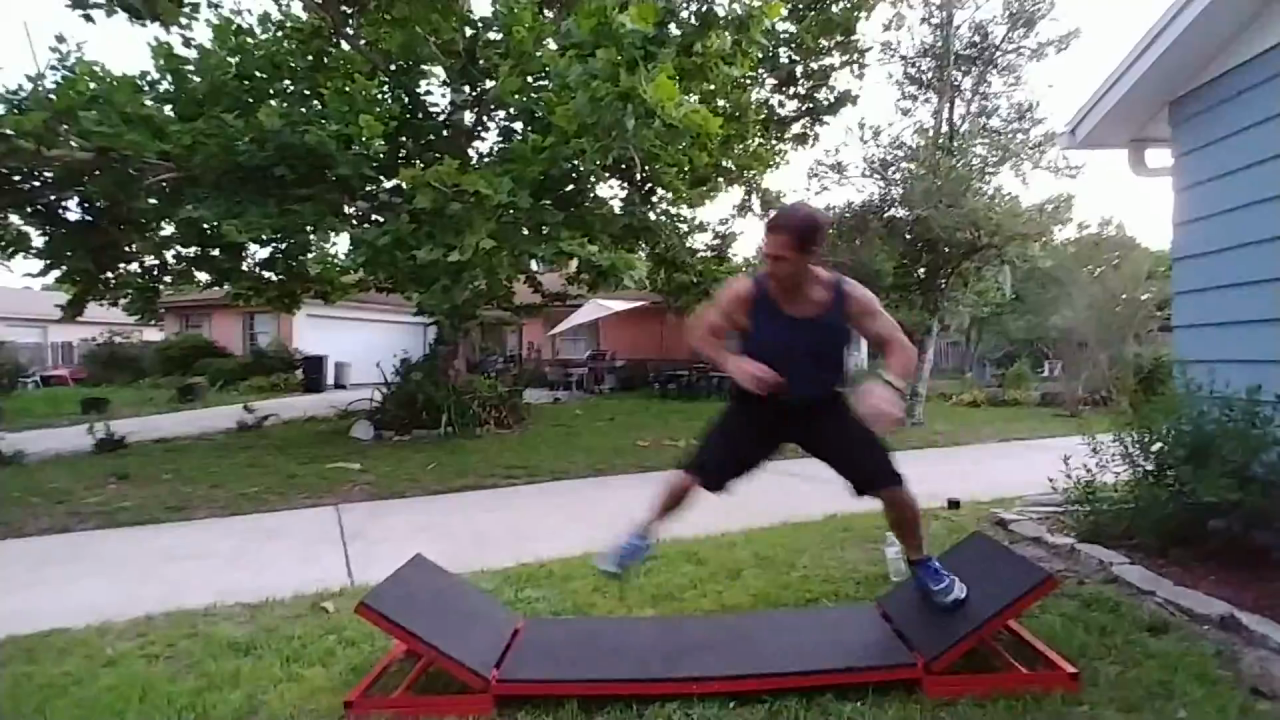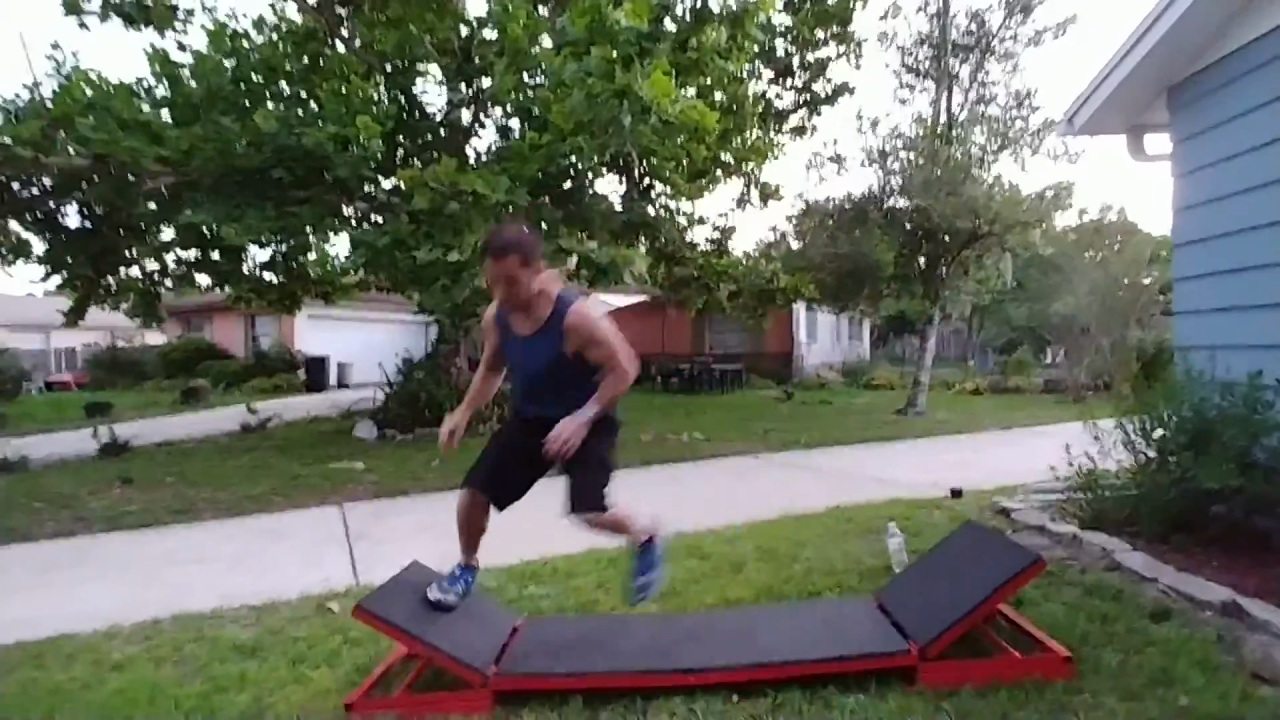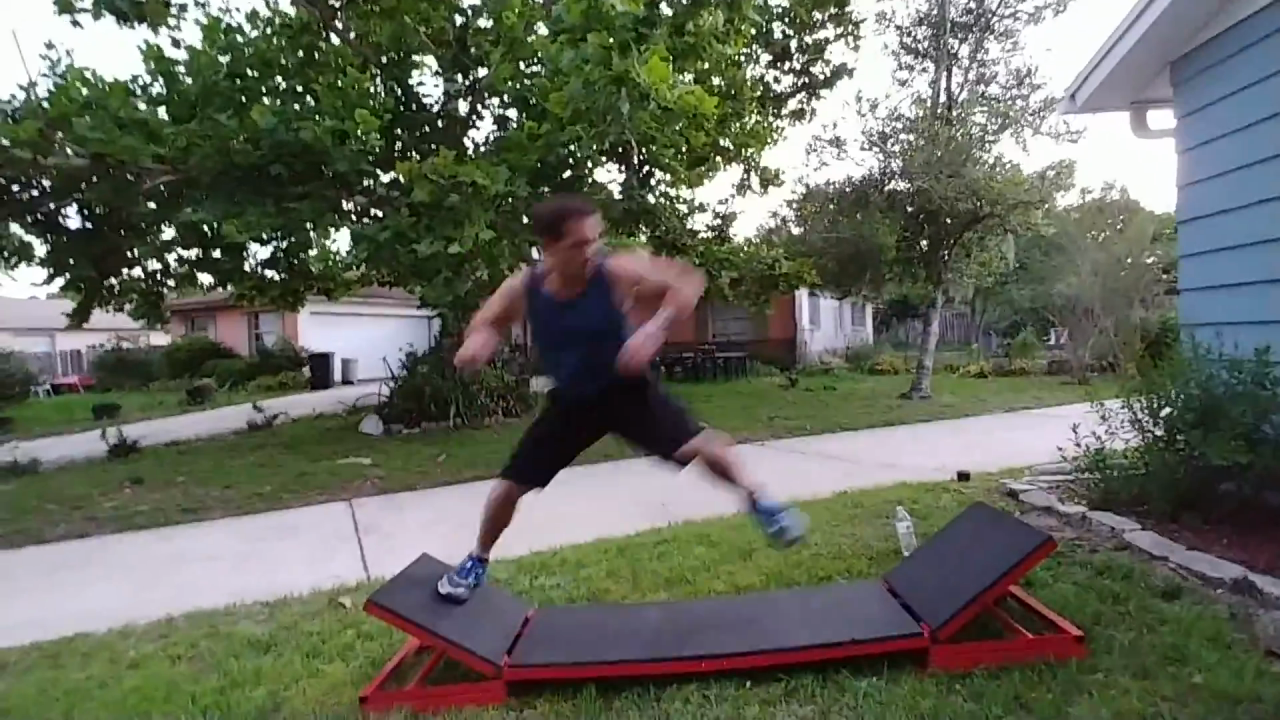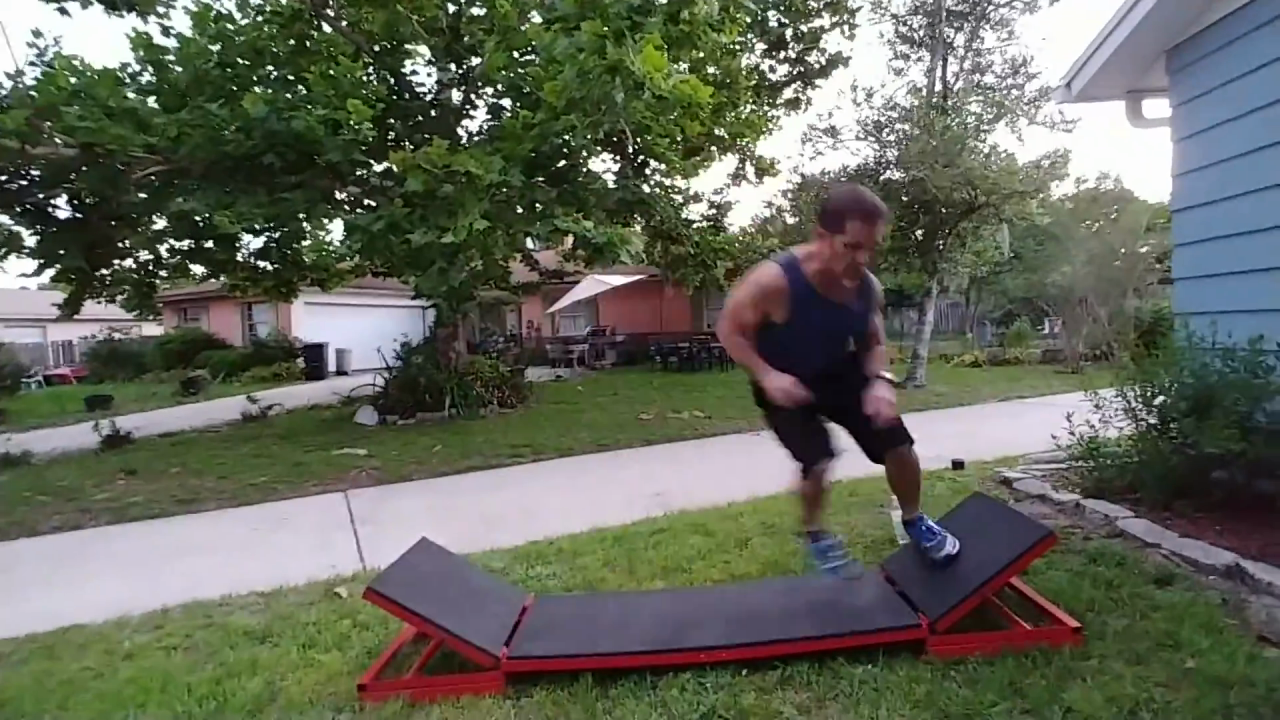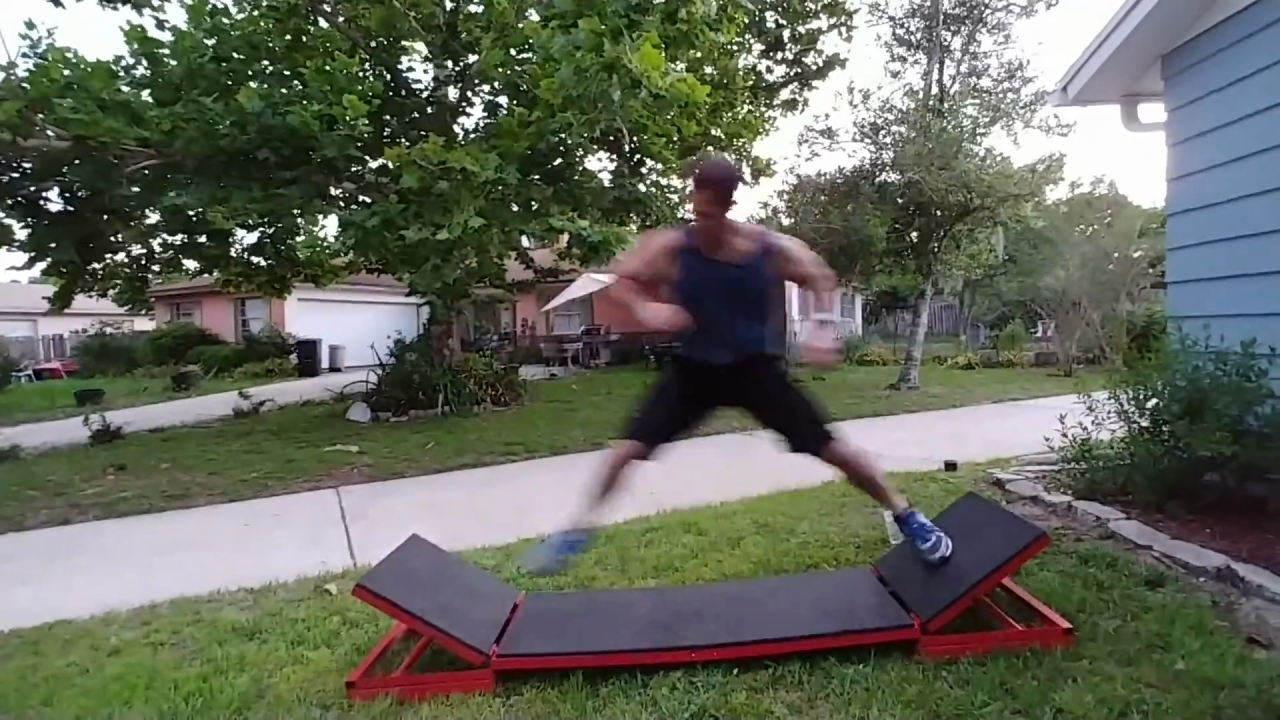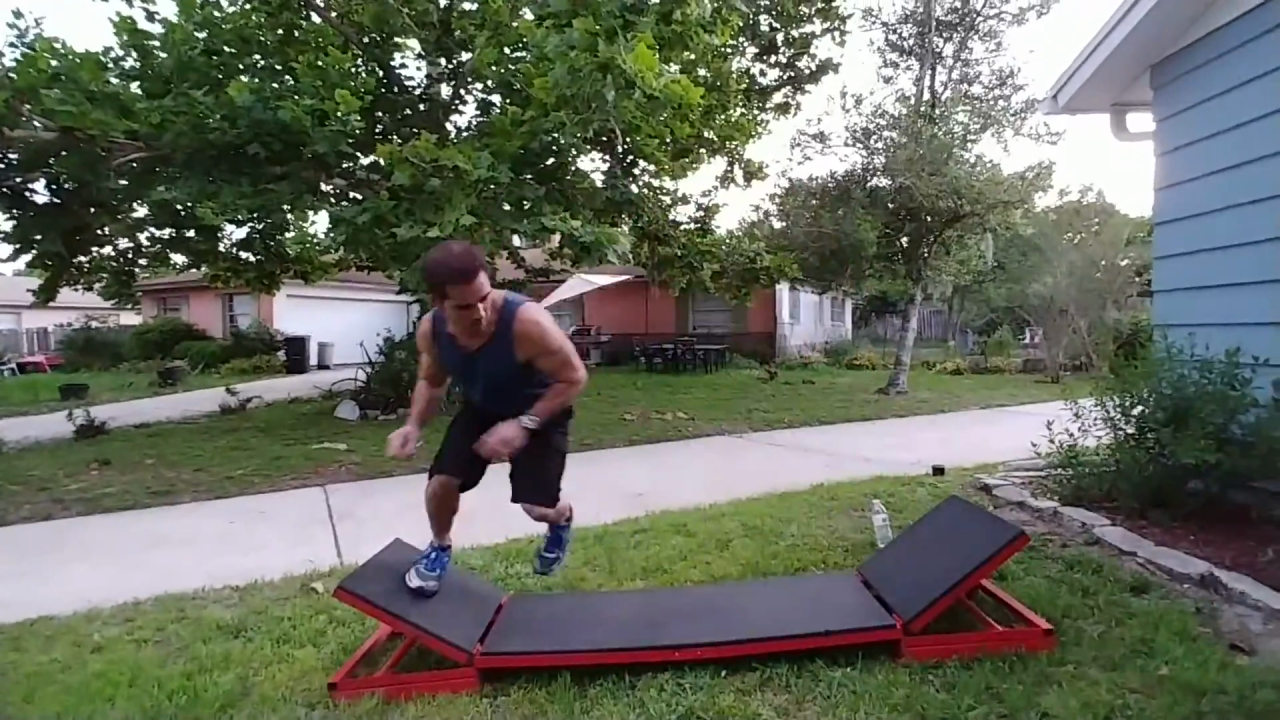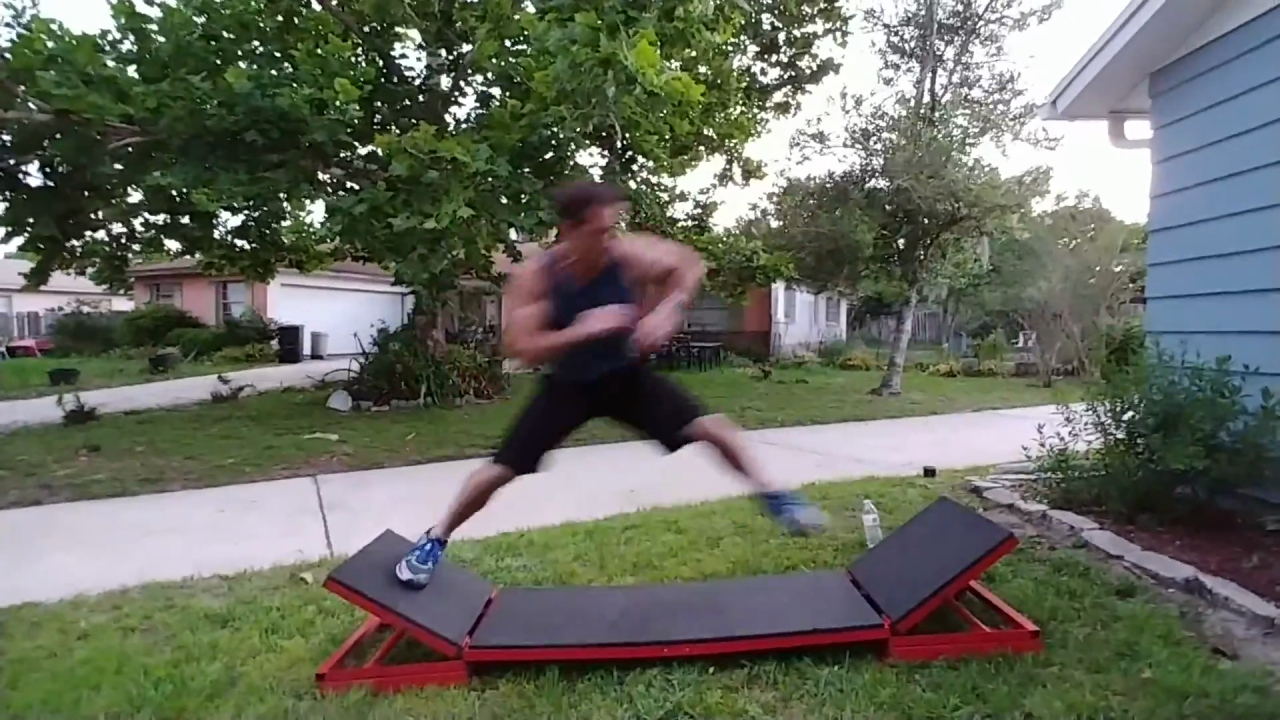
dt=0.4s
person 1, frame 1
left shoulder: (850, 298)
right shoulder: (743, 292)
left elbow: (900, 348)
right elbow: (700, 328)
left wrist: (886, 387)
right wrist: (732, 362)
left hip: (822, 406)
right hip: (758, 403)
left knee: (890, 486)
right knee: (696, 475)
left ankle: (921, 564)
right ankle: (644, 535)
person 1, frame 2
left shoulder: (575, 316)
right shoulder: (496, 317)
left elbow: (623, 371)
right elbow: (491, 369)
left wrist: (584, 418)
right wrist: (463, 412)
left hip: (583, 423)
right hip: (532, 420)
left knee: (588, 511)
right knee: (475, 492)
left ankle: (642, 540)
right ankle: (468, 566)
person 1, frame 3
left shoulder: (617, 272)
right shoulder: (523, 288)
left elbow: (688, 281)
right elbow: (485, 321)
left wrist: (656, 326)
right wrist: (478, 341)
left hip: (629, 391)
right hip: (571, 401)
left knee: (697, 444)
right knee: (510, 483)
left ankle: (754, 500)
right ankle: (478, 559)
person 1, frame 4
left shoulder: (867, 287)
right shoulder: (773, 280)
left elbow: (873, 341)
right elbow: (730, 329)
left wrist: (880, 381)
right wrist: (768, 376)
left hip: (836, 375)
right hip: (783, 383)
left knee: (898, 447)
right knee: (818, 462)
left ankle: (914, 521)
right ankle: (815, 534)
person 1, frame 5
left shoulder: (773, 249)
right shoulder: (669, 246)
left elbow: (821, 279)
right elbow: (621, 278)
right wrist: (645, 308)
left hip: (755, 368)
right hip: (693, 368)
left knee: (829, 446)
right knee: (631, 445)
left ankle: (904, 516)
right ankle: (580, 529)
person 1, frame 6
left shoulder: (526, 321)
right shoulder: (431, 328)
left elbow: (573, 378)
right elbow: (431, 379)
left wrist: (523, 425)
right wrist: (413, 425)
left hip: (535, 413)
right hip: (482, 410)
left knee: (538, 506)
right knee: (444, 481)
left ankle: (561, 519)
right ankle: (439, 548)
person 1, frame 7
left shoulder: (626, 255)
right shoulder: (534, 274)
left elbow: (689, 263)
right elbow: (524, 347)
left wrist: (668, 310)
right wrist: (581, 331)
left hip: (626, 373)
right hip: (567, 385)
left knee: (709, 426)
right knee: (500, 468)
left ankle: (772, 495)
right ankle: (435, 540)
